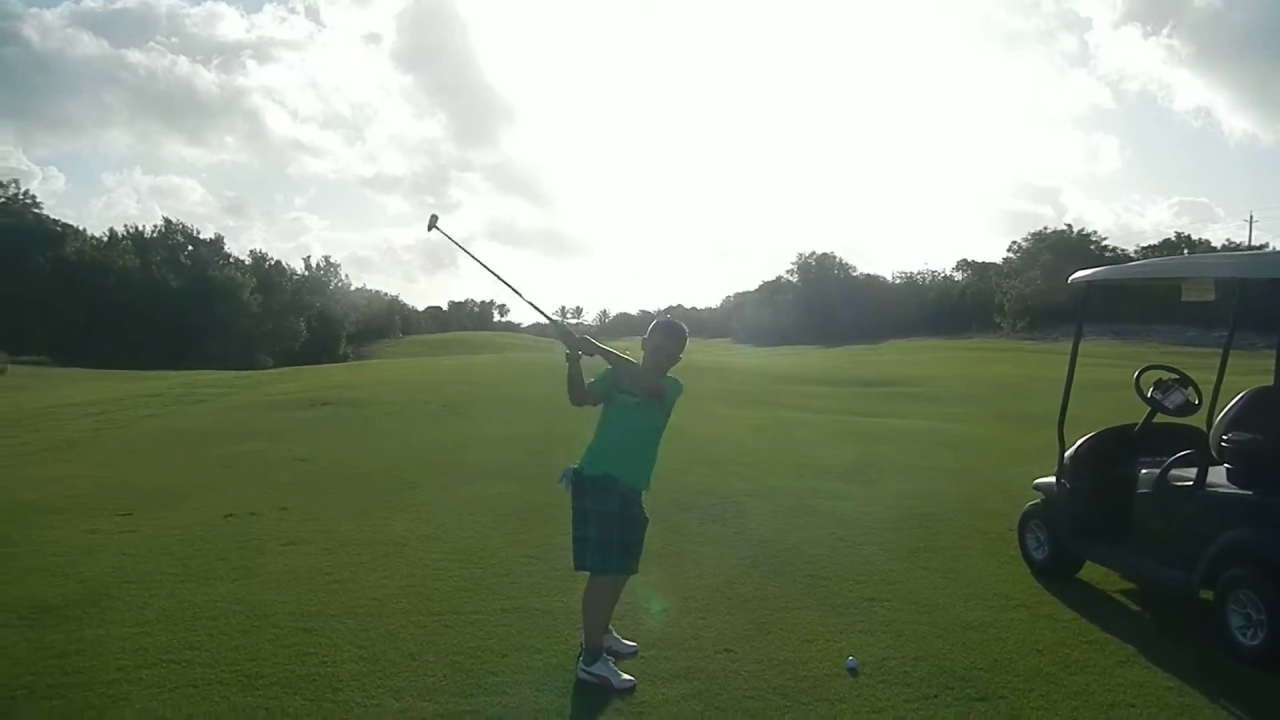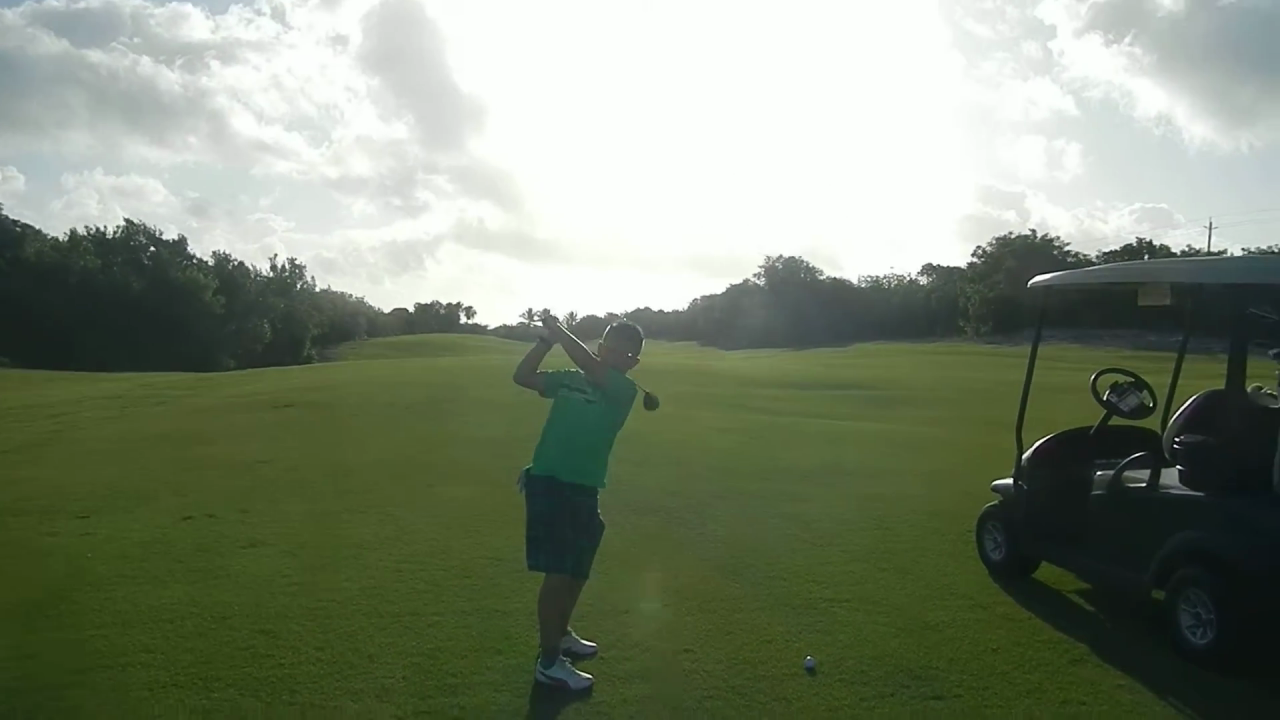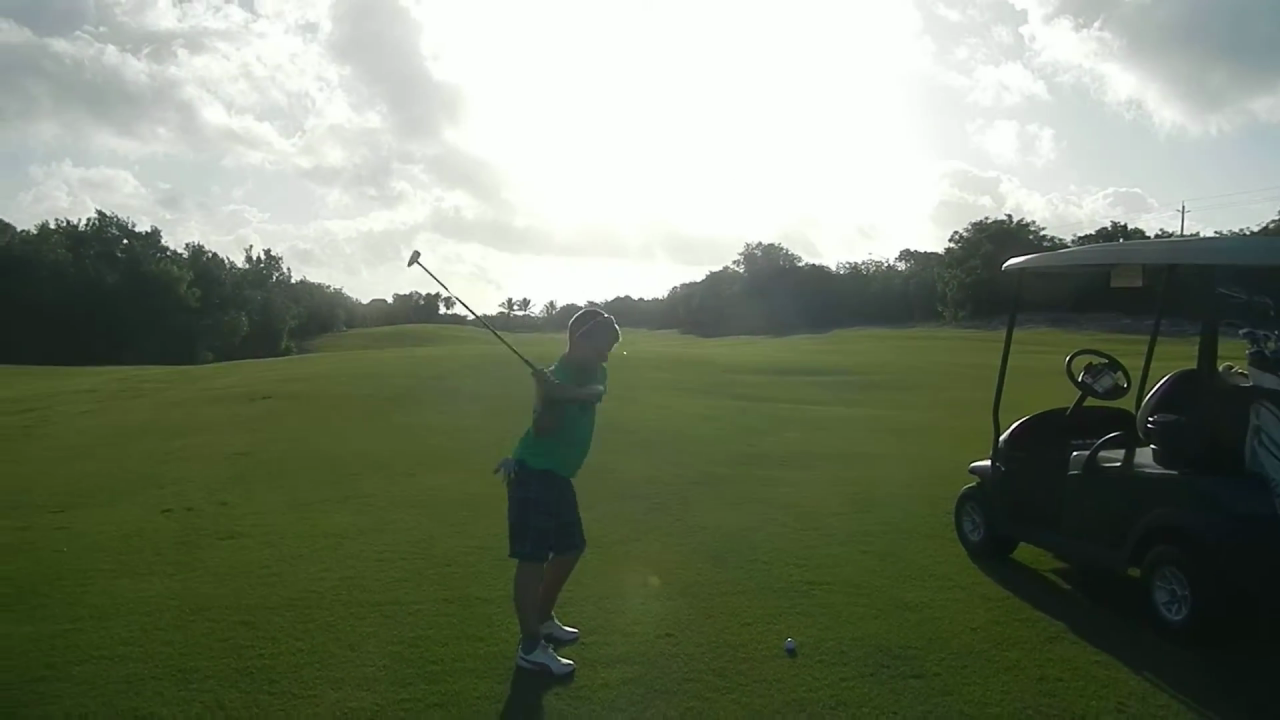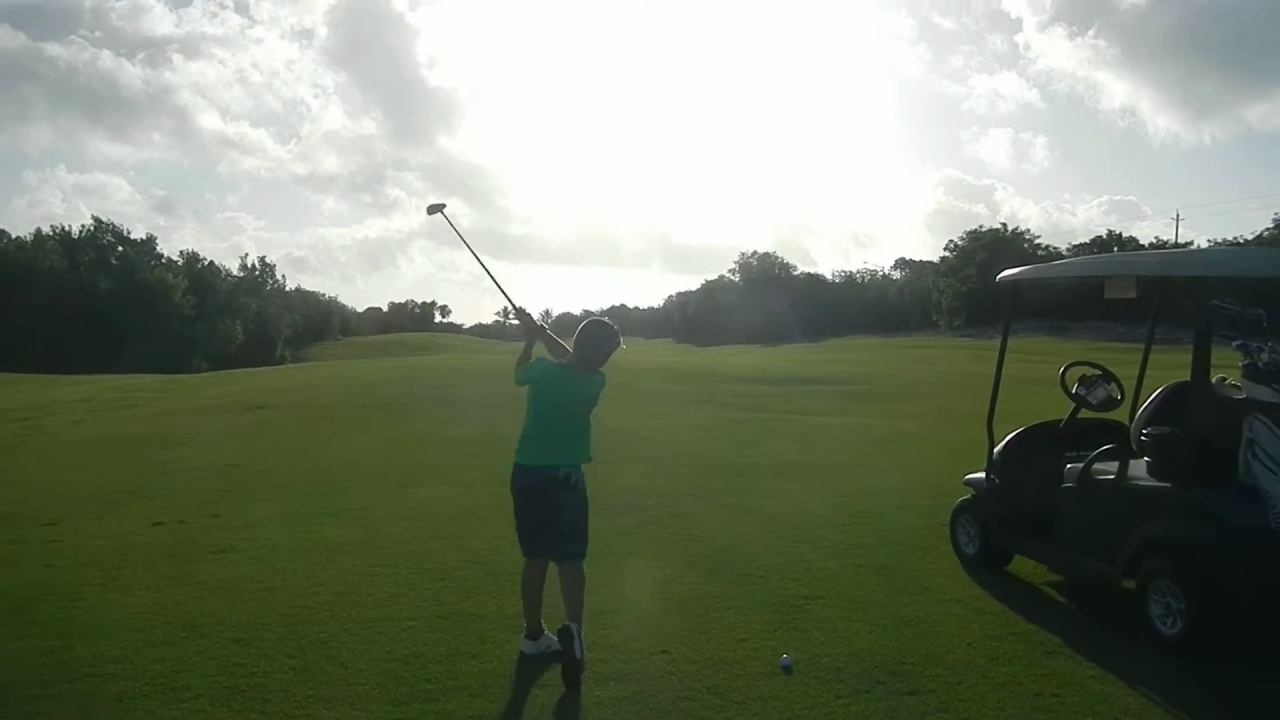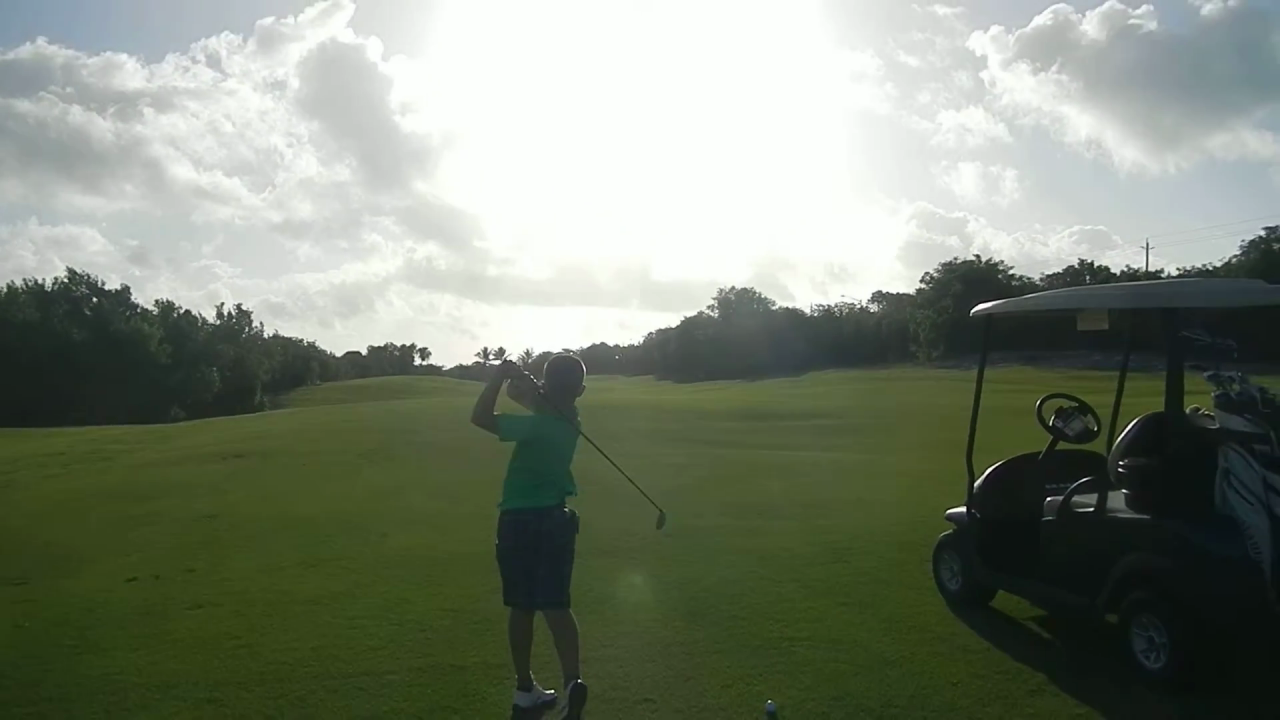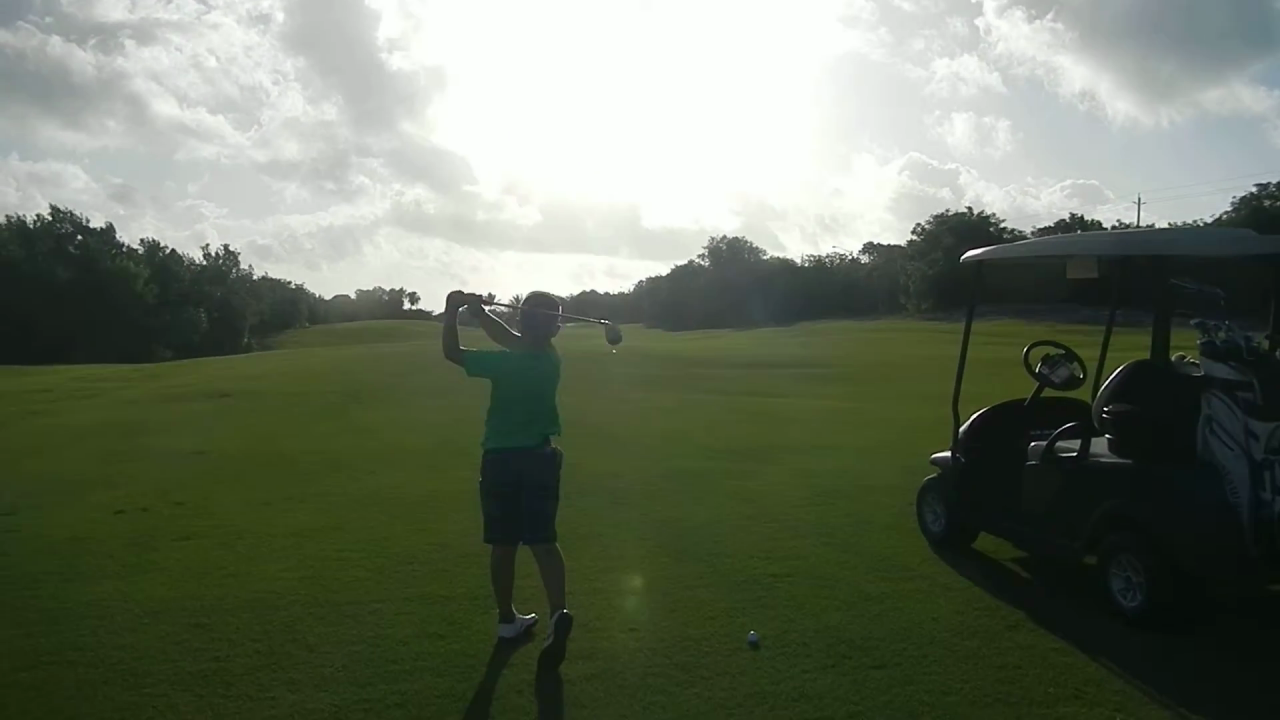
dt=0.5s
person 1, frame 1
left shoulder: (670, 389)
right shoulder: (616, 378)
left elbow: (645, 385)
right elbow: (580, 398)
left wrist: (597, 349)
right wrist: (575, 361)
left hip: (631, 488)
right hip: (597, 482)
left knee: (621, 568)
right knee: (602, 570)
left ankle: (601, 633)
right ankle: (591, 659)
person 1, frame 2
left shoulder: (624, 390)
right shoulder: (567, 378)
left elbow: (591, 366)
right elbow: (522, 376)
left wrist: (560, 332)
right wrist: (548, 340)
left hip: (583, 489)
right hip: (548, 483)
left knee: (576, 572)
right knee: (557, 572)
left ankle: (560, 634)
right ankle: (549, 661)
person 1, frame 3
left shoulder: (595, 374)
right shoulder: (554, 377)
left elbow: (594, 392)
right elbow: (543, 431)
left wrist: (568, 393)
right wrist: (547, 398)
left hip: (558, 476)
right hip: (533, 474)
left knee: (568, 550)
right knee: (534, 559)
left ankle: (542, 618)
right ankle: (530, 646)
person 1, frame 4
left shoulder: (543, 373)
right shoulder: (594, 382)
left elbow: (521, 369)
left wrist: (530, 336)
right wrist: (538, 331)
left hip: (526, 474)
right hip: (563, 478)
left knee: (536, 558)
right knee: (569, 558)
left ankle: (534, 635)
right ankle: (572, 628)
person 1, frame 5
left shoulder: (538, 425)
right shoulder: (567, 419)
left elbow: (480, 417)
right elbow: (524, 394)
left wrist: (500, 374)
right wrist: (518, 377)
left hip: (517, 522)
right hip: (554, 519)
left knee: (521, 606)
right knee: (556, 605)
left ankle: (525, 686)
right ankle: (572, 682)
person 1, frame 6
left shoulder: (505, 361)
right shoulder: (550, 357)
left elbow: (451, 353)
right elbow: (508, 337)
left wrist: (452, 311)
right wrist: (477, 309)
left hip: (500, 460)
right hip: (540, 458)
left knee: (503, 543)
right knee: (543, 541)
left ankle: (507, 618)
right ankle: (559, 615)
